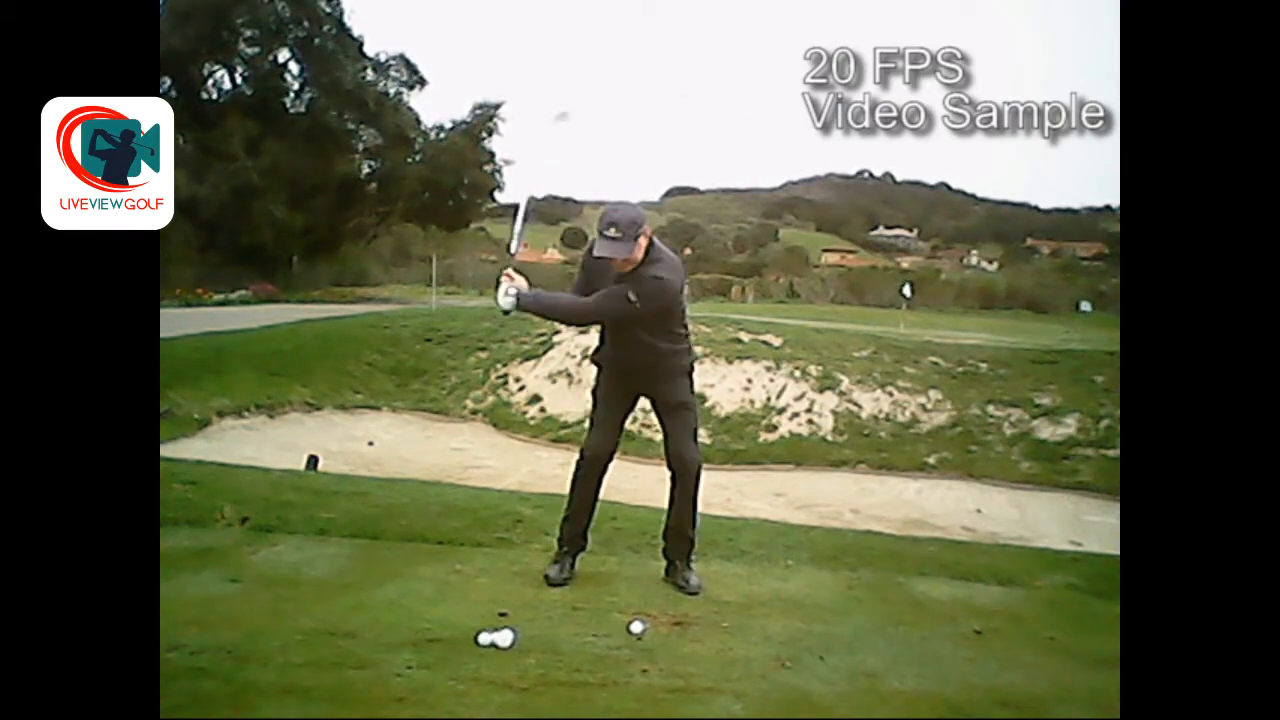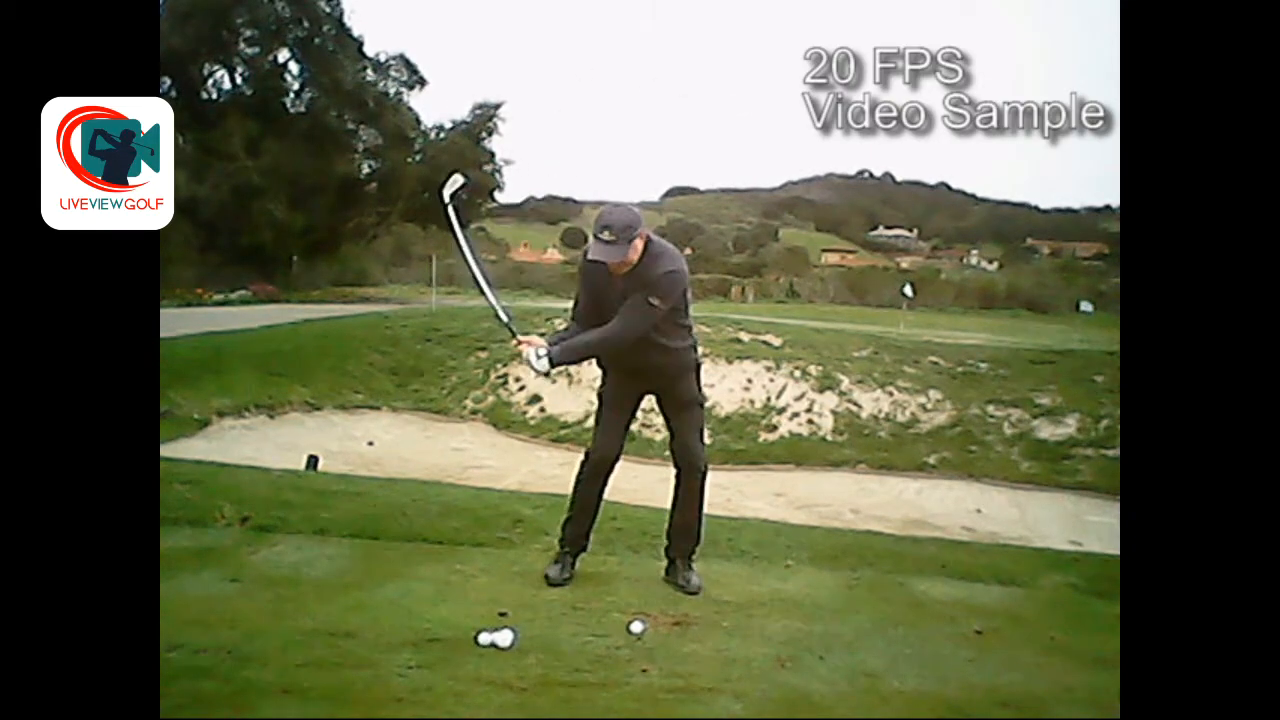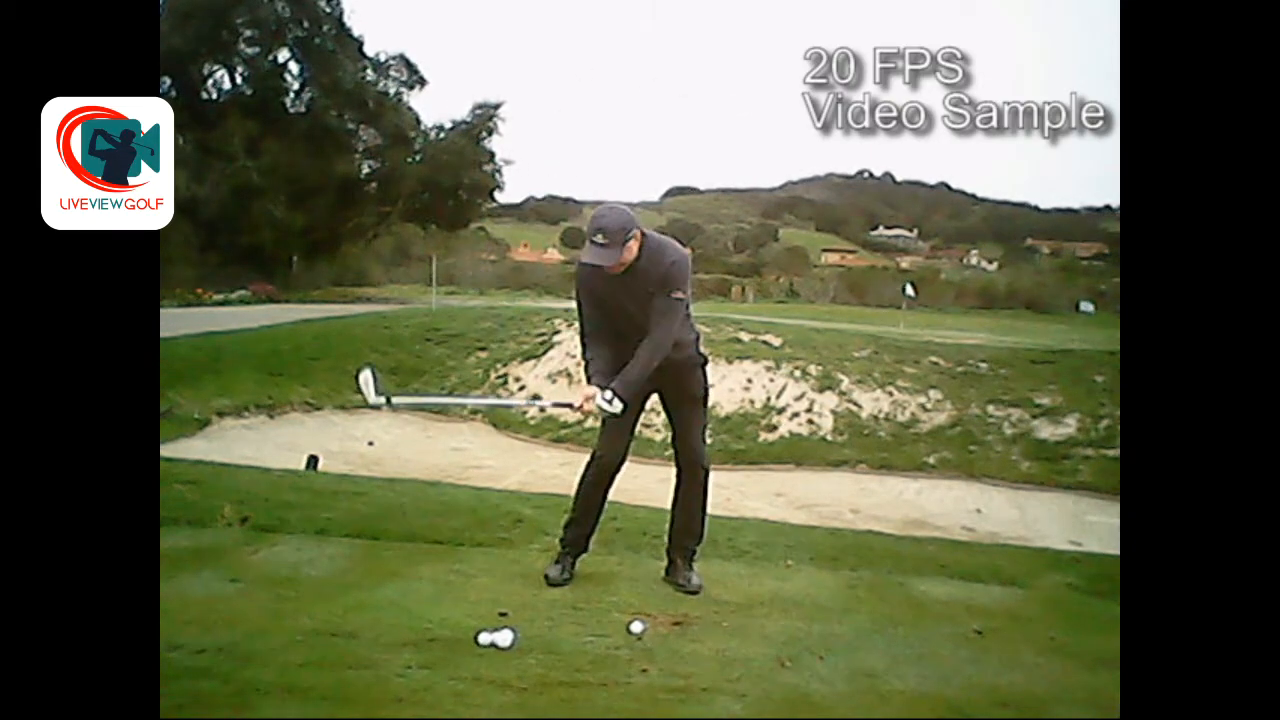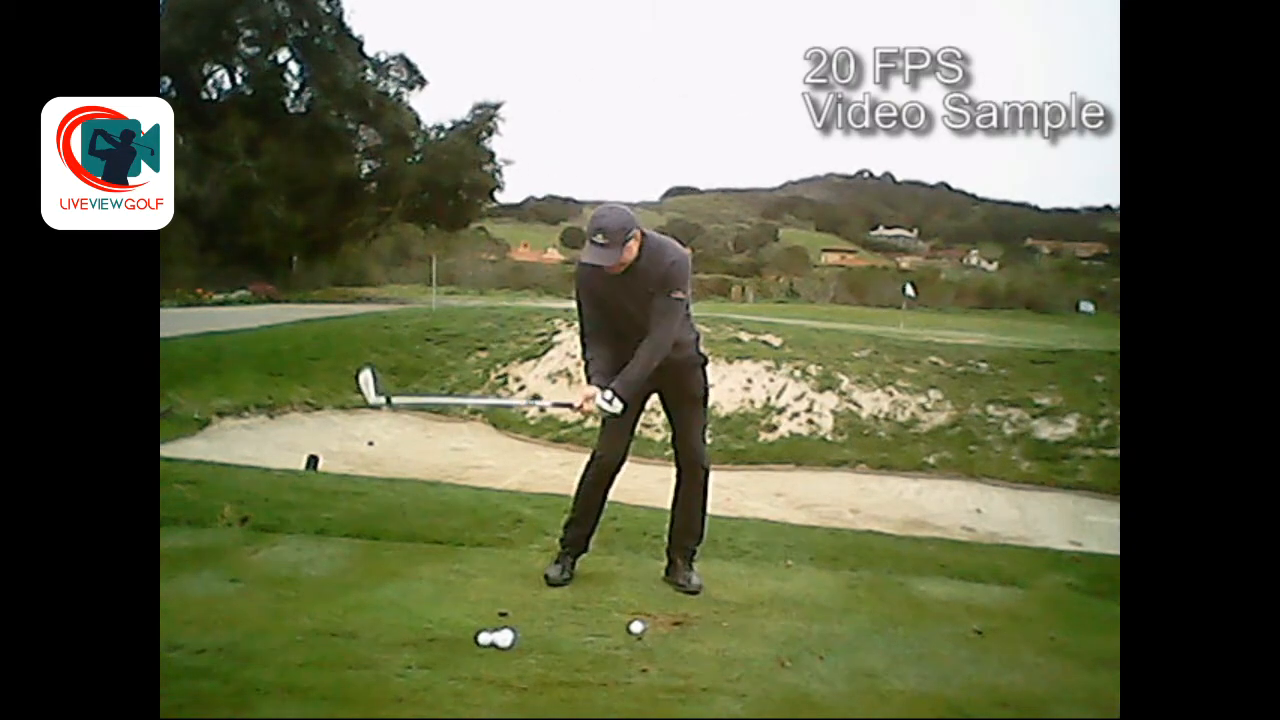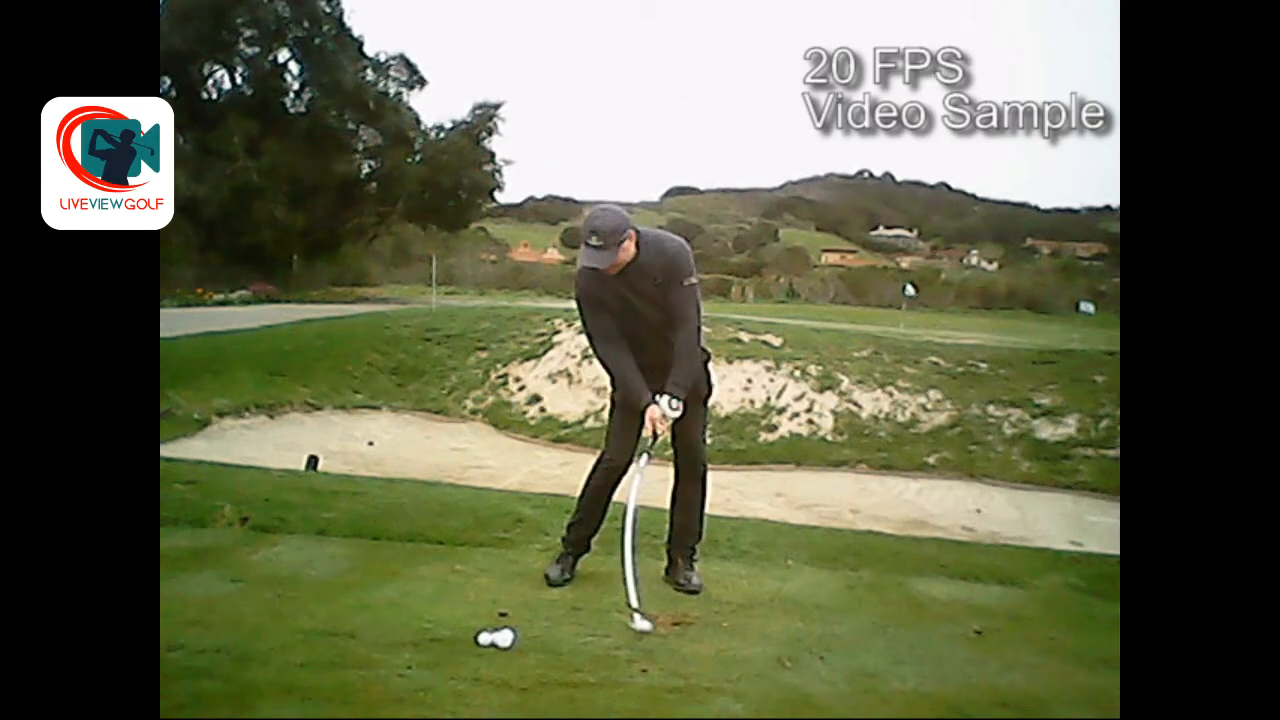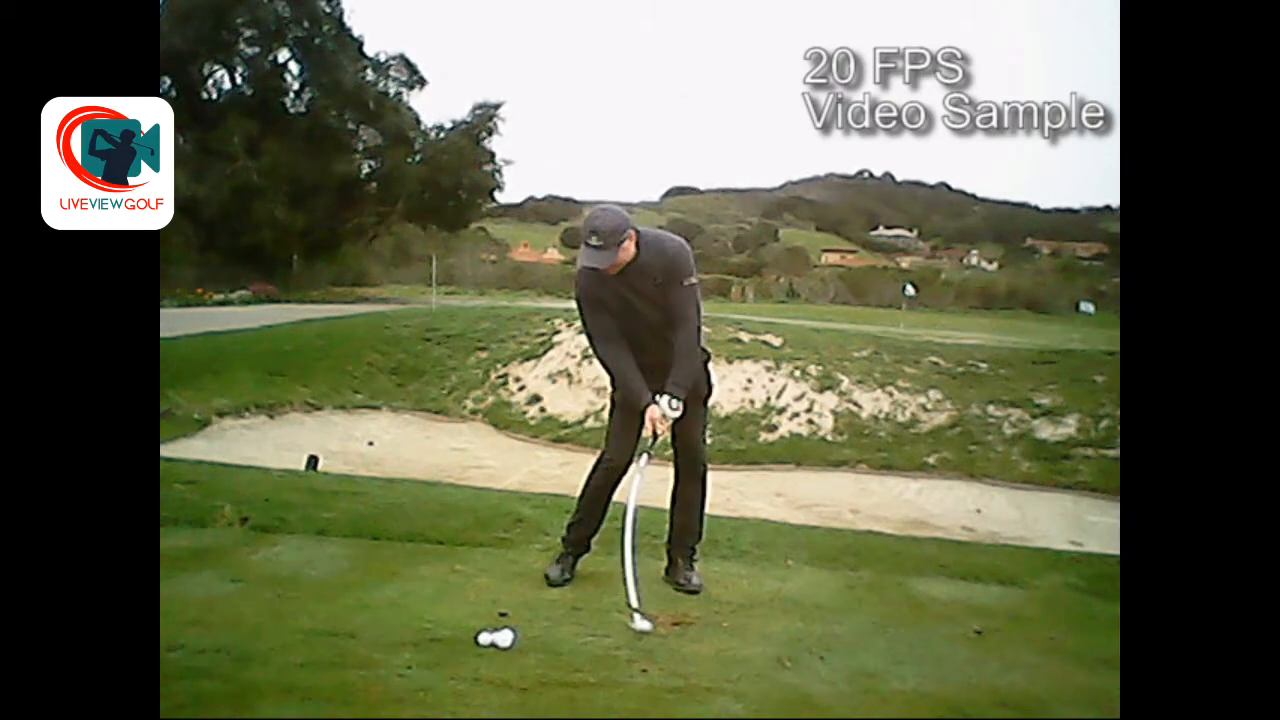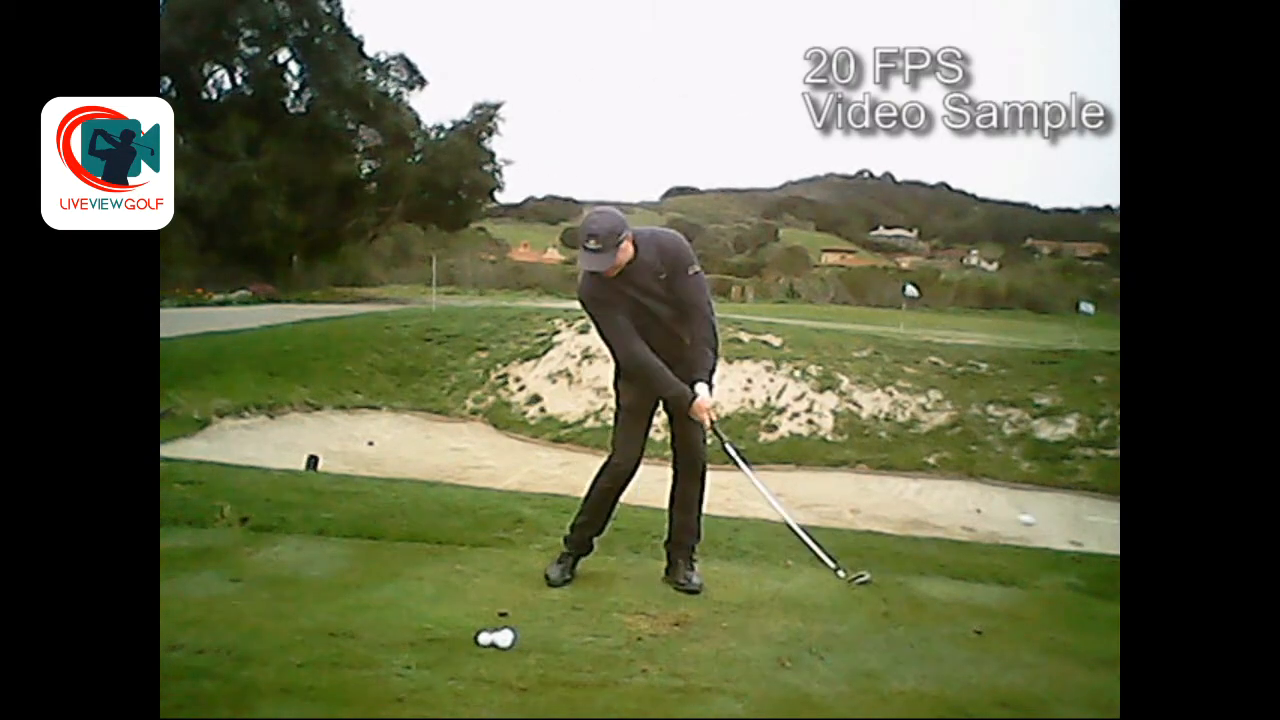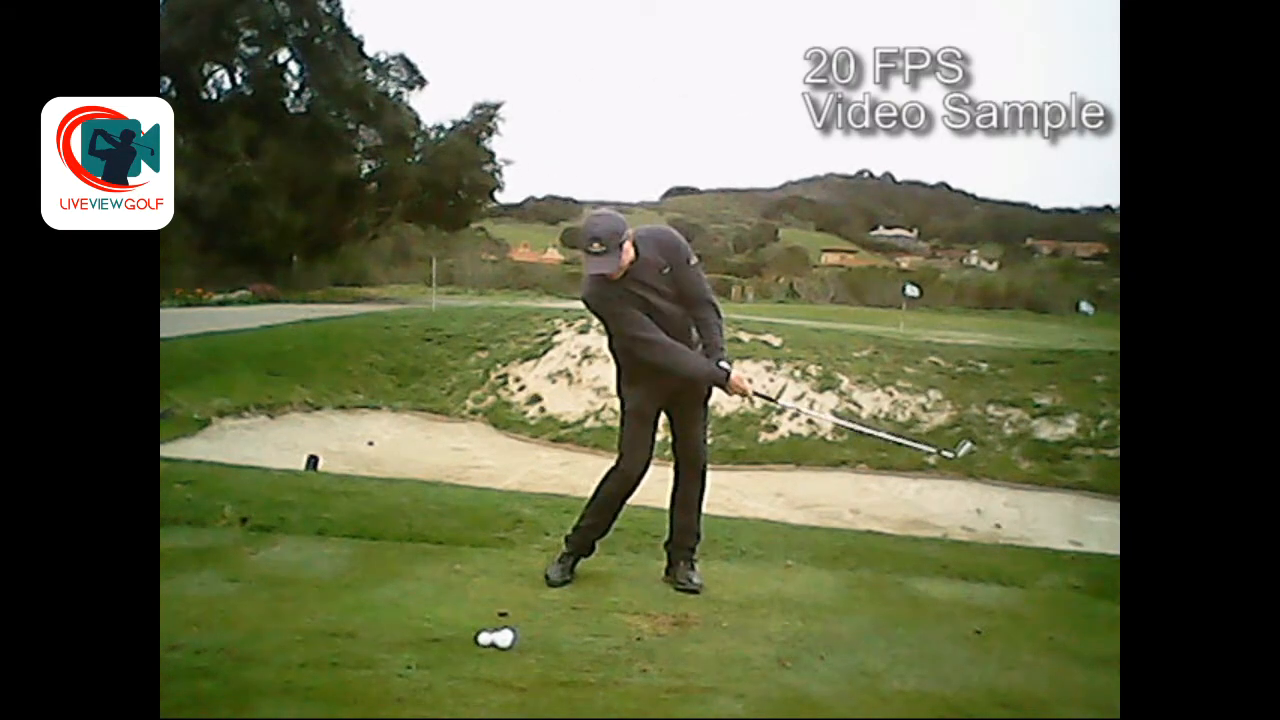
dt=0.2s
person 1, frame 1
left shoulder: (662, 277)
right shoulder: (599, 252)
left elbow: (590, 311)
right elbow: (580, 303)
left wrist: (525, 299)
right wrist: (530, 292)
left hip: (668, 370)
right hip: (617, 367)
left knee: (686, 463)
right knee: (594, 455)
left ankle: (679, 559)
right ankle: (568, 549)
person 1, frame 2
left shoulder: (668, 270)
right shoulder: (595, 262)
left elbow: (620, 332)
right elbow: (585, 321)
left wrist: (555, 356)
right wrist: (550, 343)
left hip: (674, 368)
right hip: (622, 368)
left knee: (691, 462)
right knee: (600, 456)
left ankle: (680, 559)
right ankle: (569, 549)
person 1, frame 3
left shoulder: (672, 261)
right shoulder: (590, 269)
left elbow: (660, 337)
right elbow: (596, 333)
left wrist: (619, 390)
right wrist: (597, 381)
left hip: (679, 363)
right hip: (624, 366)
left knee: (693, 461)
right knee: (606, 457)
left ankle: (681, 559)
right ankle: (570, 550)
person 1, frame 4
left shoulder: (672, 260)
right shoulder: (590, 270)
left elbow: (661, 337)
right elbow: (596, 334)
left wrist: (619, 390)
right wrist: (597, 381)
left hip: (679, 363)
right hip: (624, 364)
left knee: (693, 461)
right knee: (606, 457)
left ankle: (681, 559)
right ankle: (570, 549)
person 1, frame 5
left shoulder: (672, 253)
right shoulder: (589, 276)
left elbow: (686, 327)
right elbow: (609, 345)
left wrist: (673, 395)
right wrist: (643, 402)
left hip: (683, 365)
right hip: (632, 368)
left knee: (692, 459)
right knee: (614, 459)
left ankle: (681, 558)
right ankle: (572, 549)
person 1, frame 6
left shoulder: (671, 252)
right shoulder: (589, 278)
left elbow: (687, 326)
right elbow: (609, 346)
left wrist: (674, 394)
right wrist: (644, 401)
left hip: (684, 365)
right hip: (634, 369)
left knee: (692, 459)
right knee: (615, 460)
left ankle: (681, 558)
right ankle: (572, 548)
person 1, frame 7
left shoulder: (670, 246)
right shoulder: (592, 287)
left elbow: (700, 314)
right elbow: (632, 350)
left wrist: (702, 379)
right wrist: (685, 397)
left hip: (687, 363)
right hip: (639, 372)
left knee: (692, 460)
right knee: (622, 462)
left ankle: (680, 558)
right ankle: (574, 549)
person 1, frame 8
left shoulder: (666, 242)
right shoulder: (598, 291)
left elbow: (702, 304)
right elbow: (654, 346)
left wrist: (719, 361)
right wrist: (718, 377)
left hip: (691, 365)
right hip: (641, 375)
left knee: (693, 461)
right knee: (631, 466)
left ankle: (681, 558)
right ankle: (575, 549)
